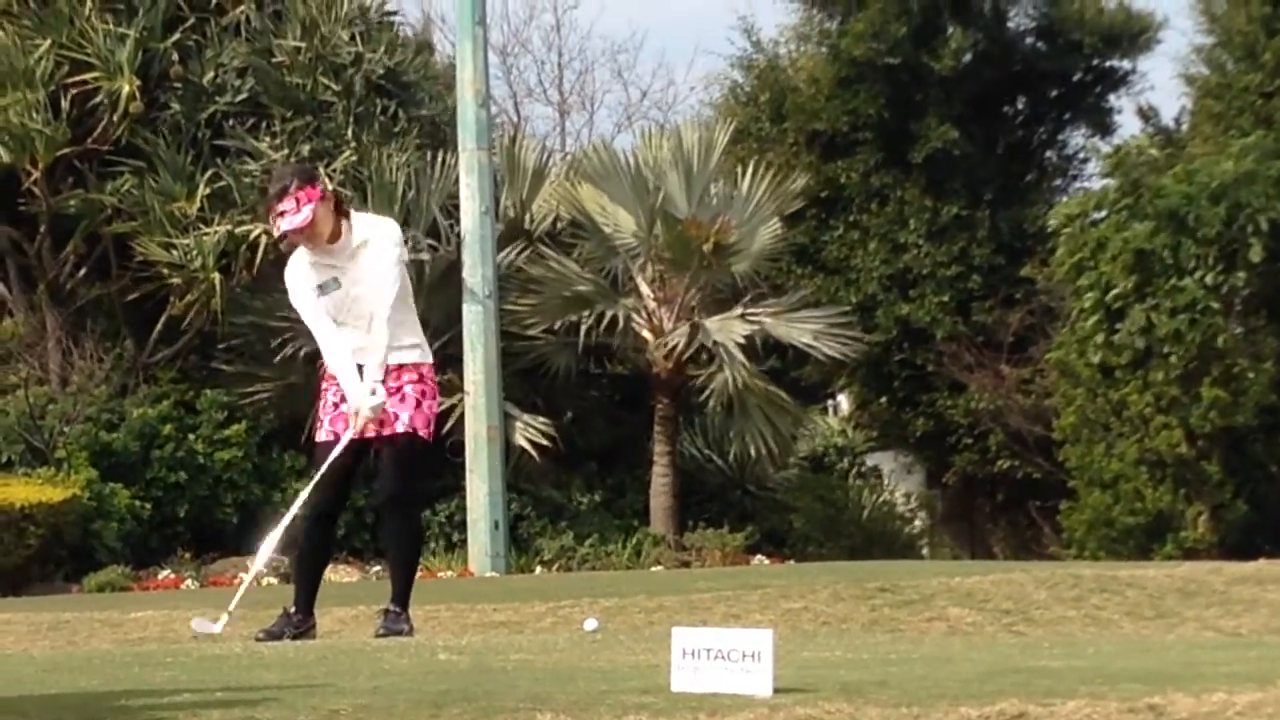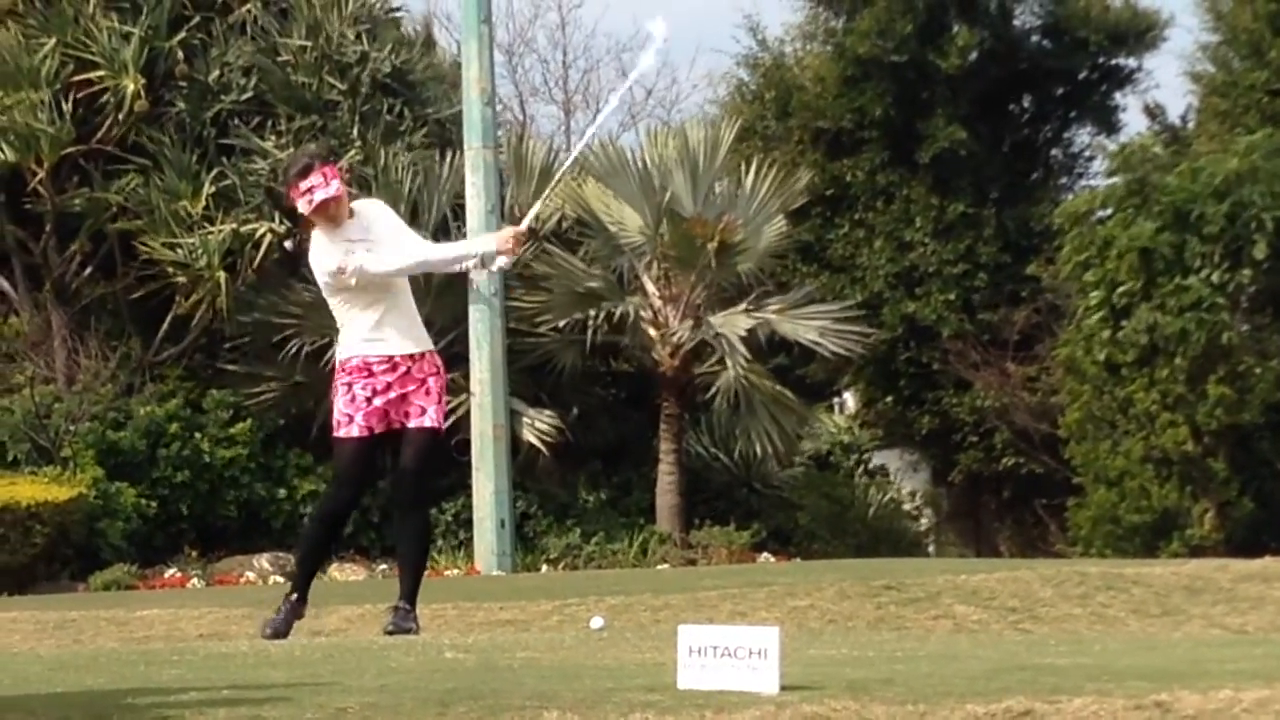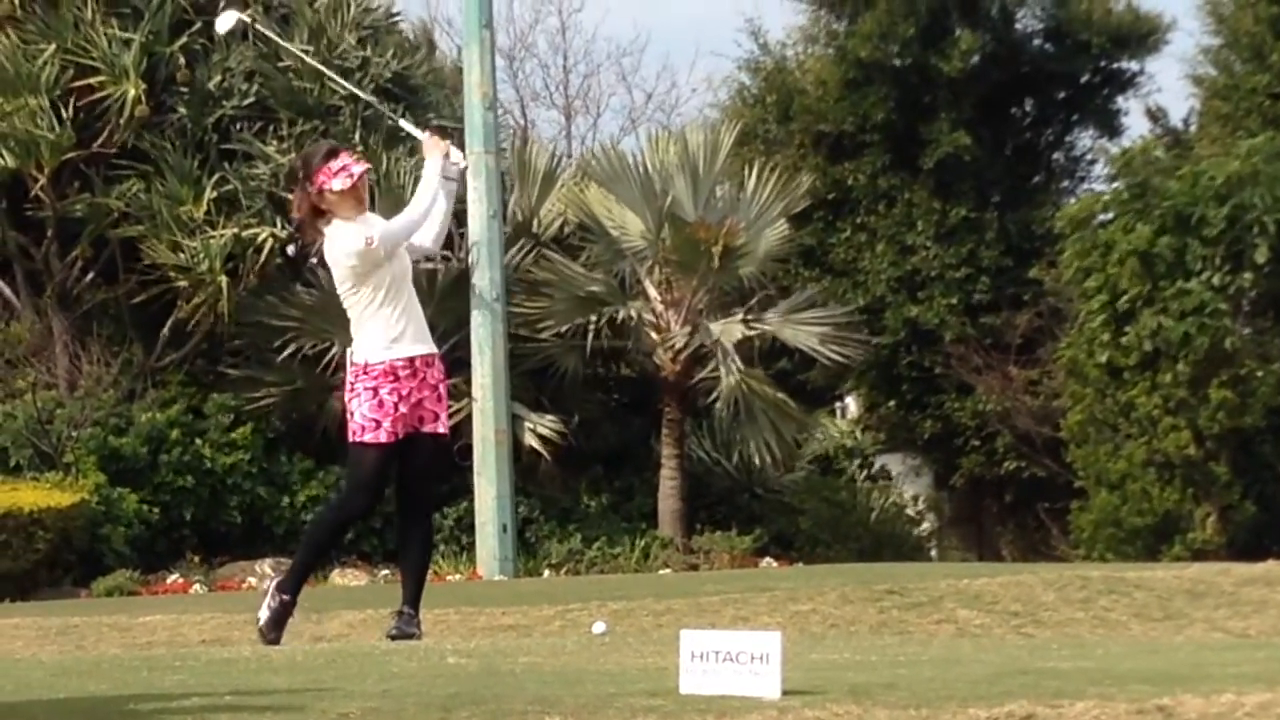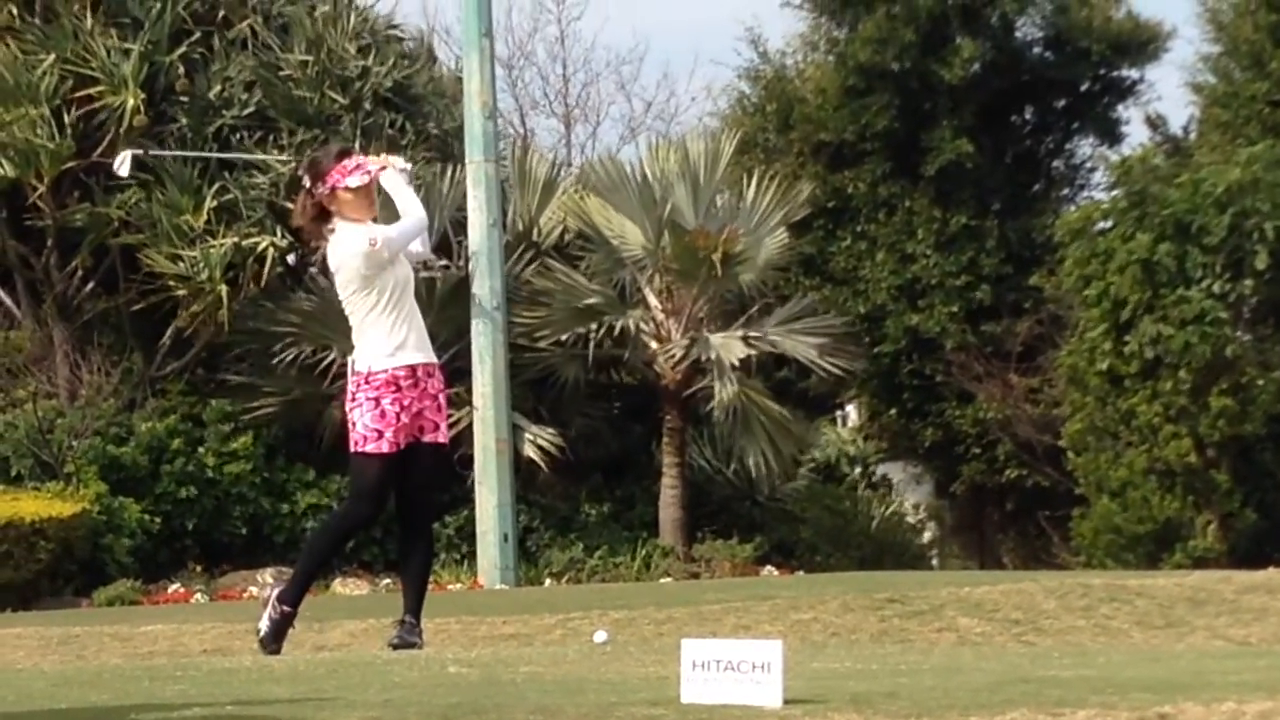
dt=0.2s
person 1, frame 1
left shoulder: (381, 233)
right shoulder: (299, 269)
left elbow: (384, 313)
right elbow: (331, 335)
left wrist: (377, 392)
right wrist: (356, 391)
left hip: (406, 374)
right hip: (344, 382)
left knee: (395, 494)
right knee: (325, 498)
left ankle: (397, 609)
right ankle: (299, 612)
person 1, frame 2
left shoulder: (372, 211)
right shoulder: (329, 257)
left elbow: (425, 251)
right elbow: (415, 261)
left wrist: (488, 248)
right wrist: (484, 246)
left hip: (416, 365)
right hip: (361, 374)
left knee: (411, 491)
right knee: (342, 491)
left ankle: (407, 604)
right ankle: (295, 596)
person 1, frame 3
left shoulder: (365, 225)
right shoulder: (354, 241)
left elbow: (429, 239)
right elbow: (418, 211)
left wrist: (446, 173)
right wrist: (435, 160)
left hip: (422, 369)
right hip: (379, 377)
left knee: (417, 497)
right knee: (361, 494)
left ankle: (409, 609)
right ankle: (285, 589)
person 1, frame 4
left shoulder: (362, 236)
right shoulder: (360, 243)
left elbow: (419, 247)
right elbow: (417, 221)
left wrist: (386, 174)
right wrist: (394, 177)
left hip: (422, 378)
right hip: (380, 385)
left knee: (418, 507)
right knee: (364, 505)
left ankle: (411, 619)
right ankle: (286, 599)
